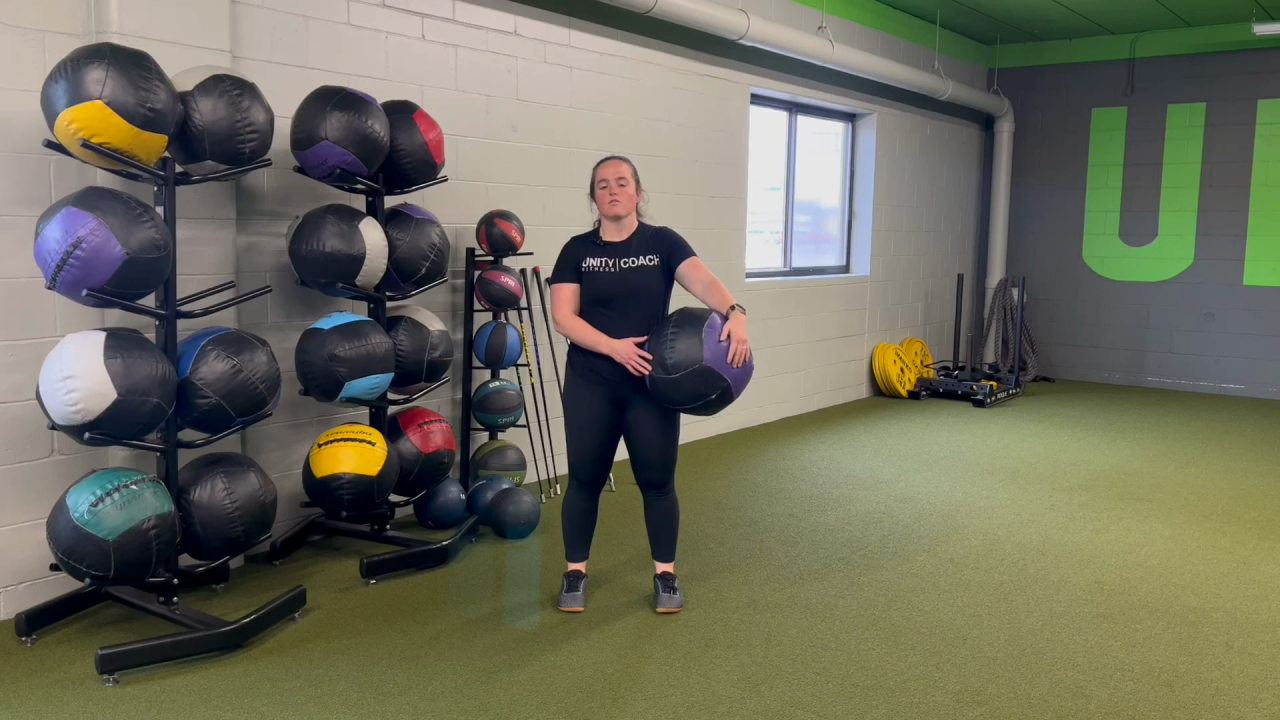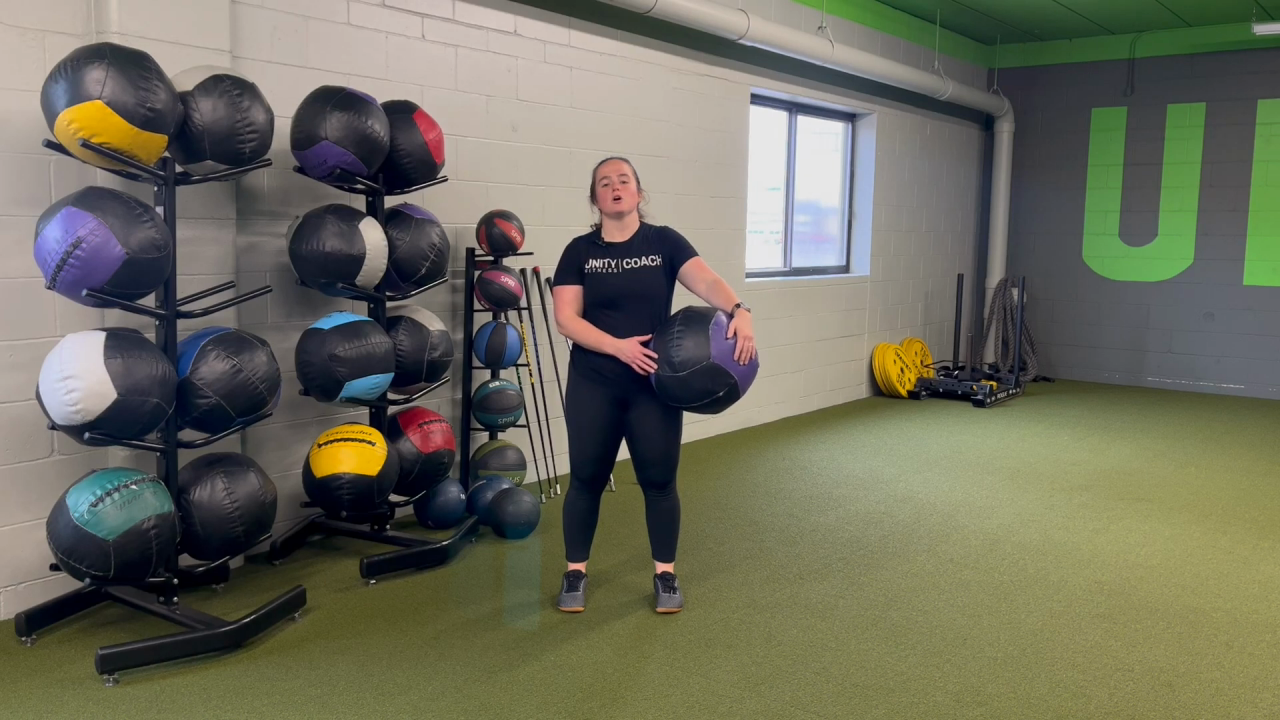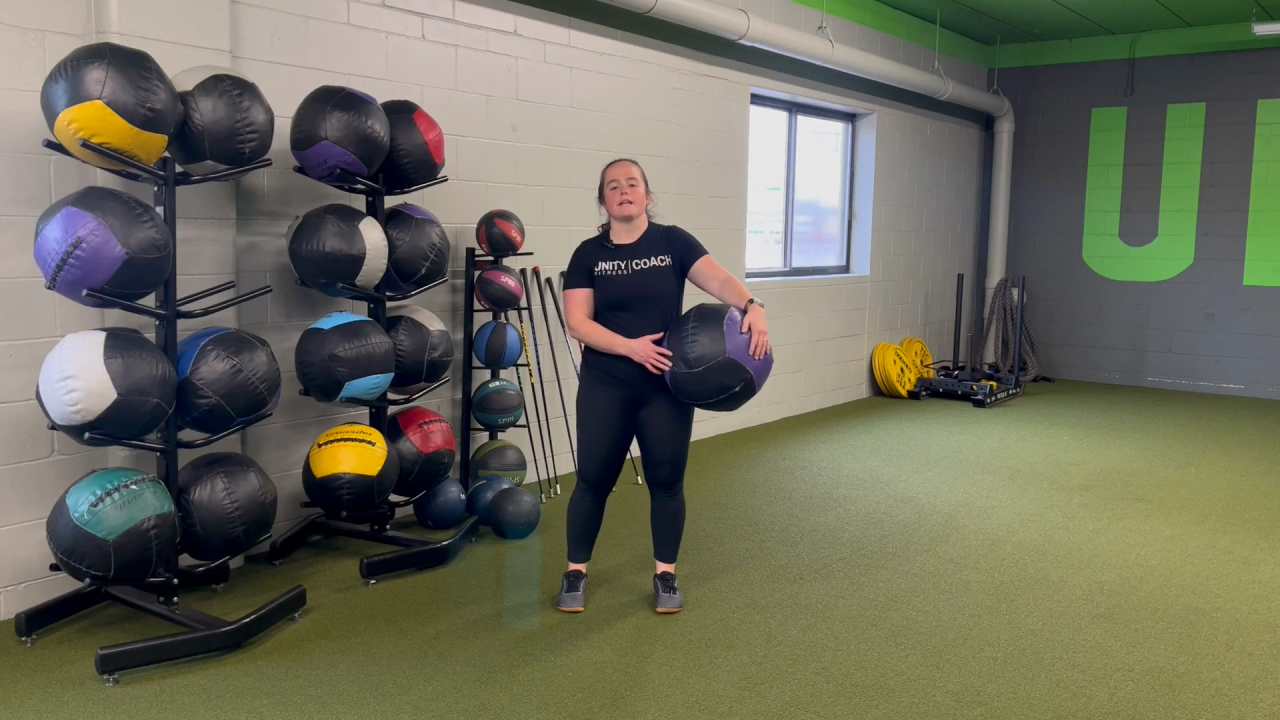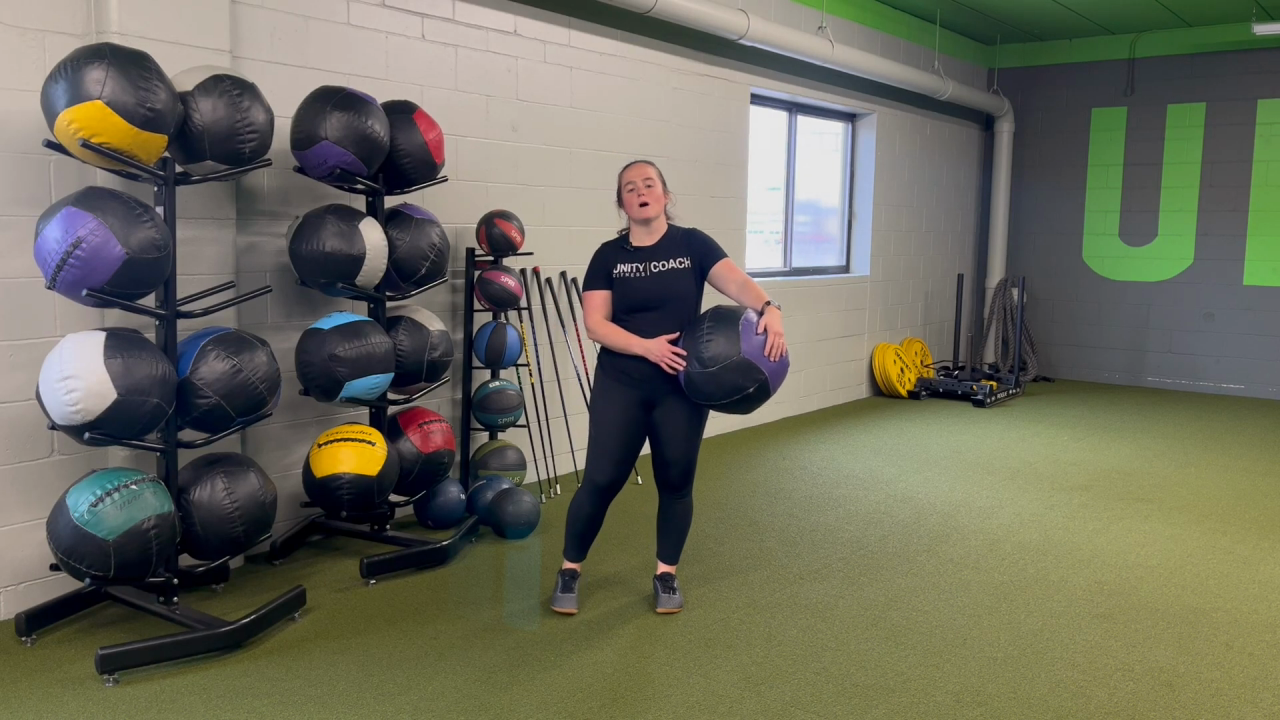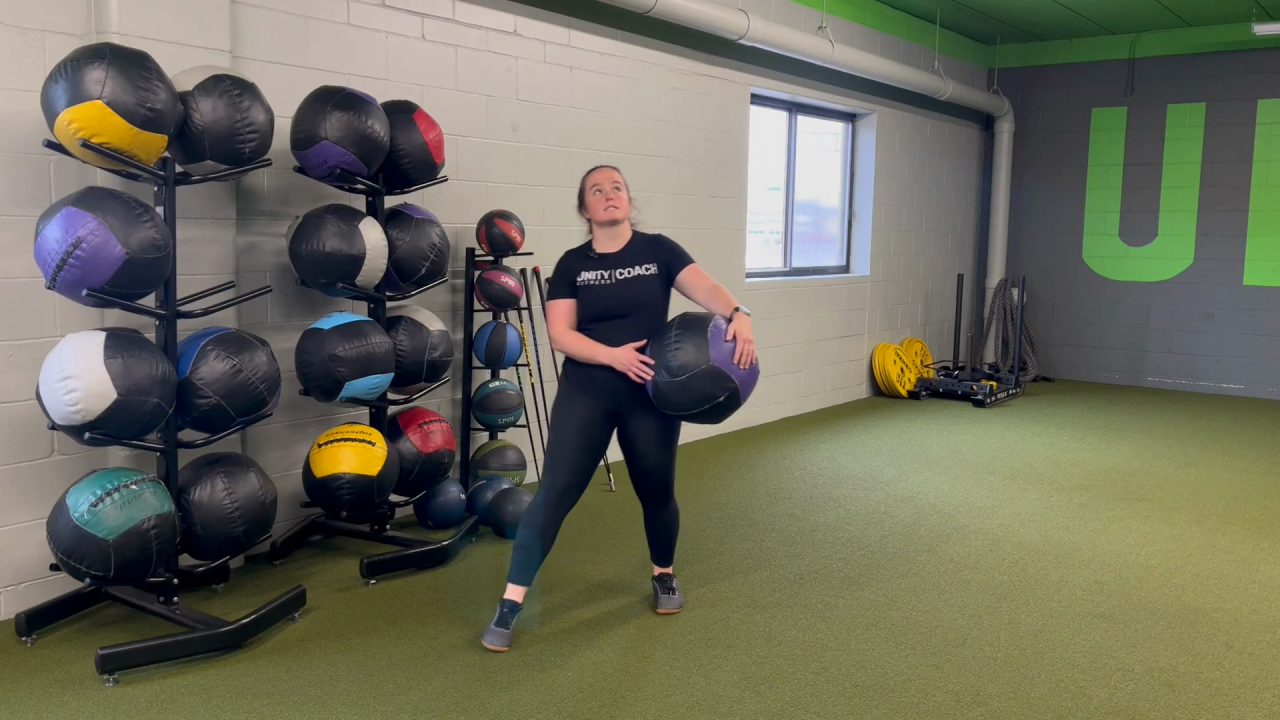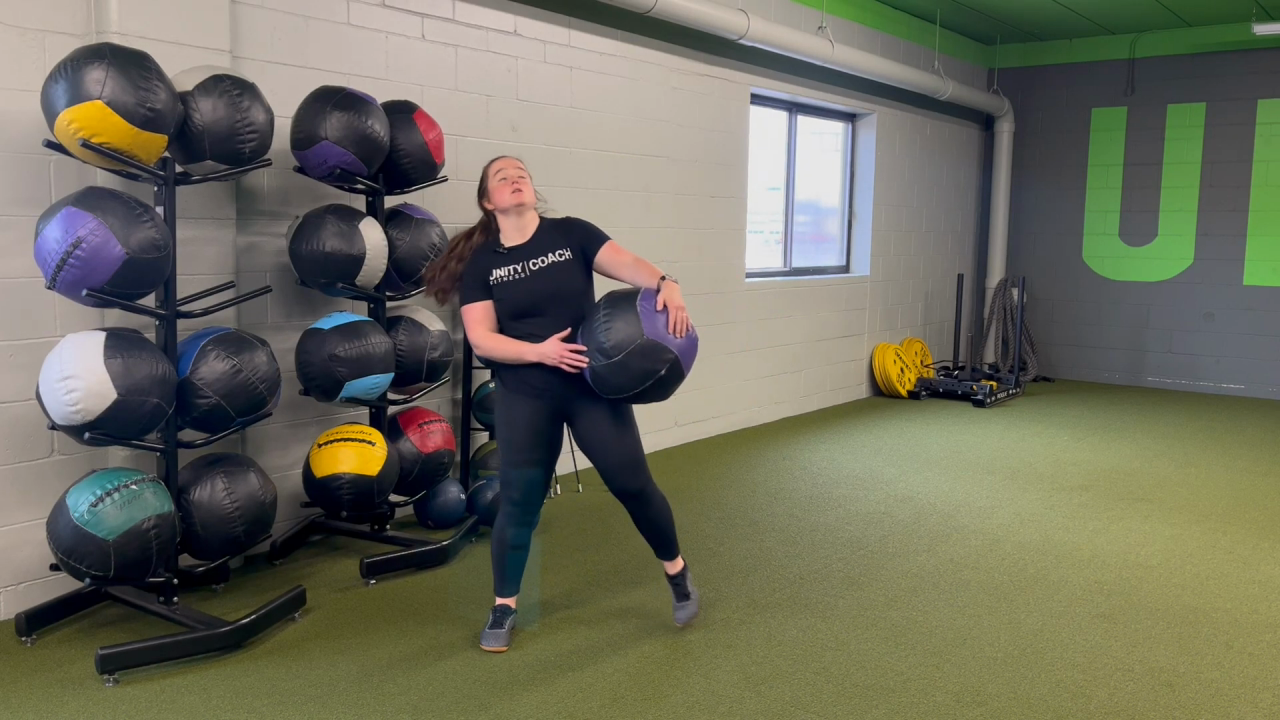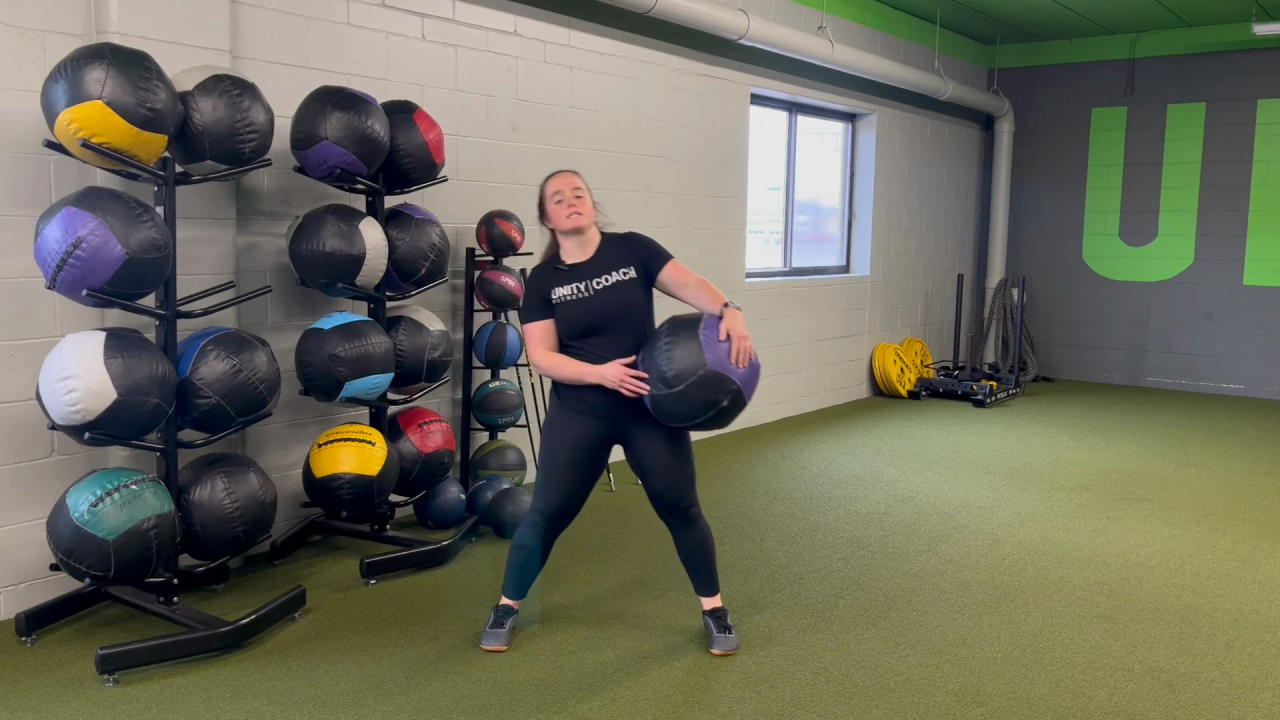
dt=0.5s
person 1, frame 1
left shoulder: (662, 242)
right shoulder: (578, 250)
left elbow: (703, 281)
right elbow: (563, 317)
left wrist: (734, 314)
right wrist: (613, 346)
left hip: (653, 385)
right hip: (591, 385)
left knee: (657, 480)
right knee: (585, 479)
left ankle: (665, 574)
right ankle: (575, 572)
person 1, frame 2
left shoulder: (664, 241)
right shoulder: (579, 251)
left elbow: (706, 281)
right elbow: (566, 319)
left wrist: (738, 311)
right wrist: (618, 346)
left hip: (654, 384)
right hip: (592, 386)
left knee: (659, 479)
right knee: (587, 479)
left ankle: (665, 574)
right ankle: (575, 571)
person 1, frame 3
left shoulder: (672, 241)
right shoulder: (589, 254)
left elbow: (717, 278)
right elbow: (577, 323)
left wrist: (752, 306)
right wrist: (630, 346)
left hip: (667, 385)
right hip: (604, 386)
left knee: (666, 480)
right knee: (593, 480)
left ankle: (666, 574)
right ankle: (576, 572)
person 1, frame 4
left shoulder: (692, 244)
right shoulder: (608, 256)
left elbow: (736, 281)
right elbow: (595, 325)
left wrist: (768, 309)
right wrist: (646, 347)
left hip: (682, 387)
right hip: (620, 386)
left knee: (676, 483)
right knee: (601, 480)
left ankle: (666, 574)
right ankle: (570, 569)
person 1, frame 5
left shoulder: (657, 250)
right shoulder: (572, 265)
left elbow: (703, 286)
right elbow: (561, 333)
left wrist: (738, 315)
right wrist: (613, 355)
left hip: (650, 395)
right hip: (584, 395)
left knee: (657, 491)
right knee: (554, 493)
left ankle: (663, 574)
right ankle: (511, 601)
person 1, frame 6
left shoulder: (571, 233)
right shoulder: (481, 263)
left elbow: (625, 263)
right elbow: (481, 338)
left wrist: (665, 283)
right wrist: (540, 351)
left hip: (593, 385)
right hip: (525, 397)
left knee: (632, 483)
right knee: (519, 502)
left ankle: (676, 570)
right ankle: (504, 606)
person 1, frame 7
left shoulder: (632, 249)
right shoulder: (543, 279)
left elbow: (688, 284)
right elbow: (541, 356)
left wrist: (727, 311)
right wrist: (601, 373)
left hip: (651, 406)
right hip: (578, 413)
left knee: (680, 507)
right knee: (549, 511)
left ankle: (714, 610)
right ankle: (507, 607)
